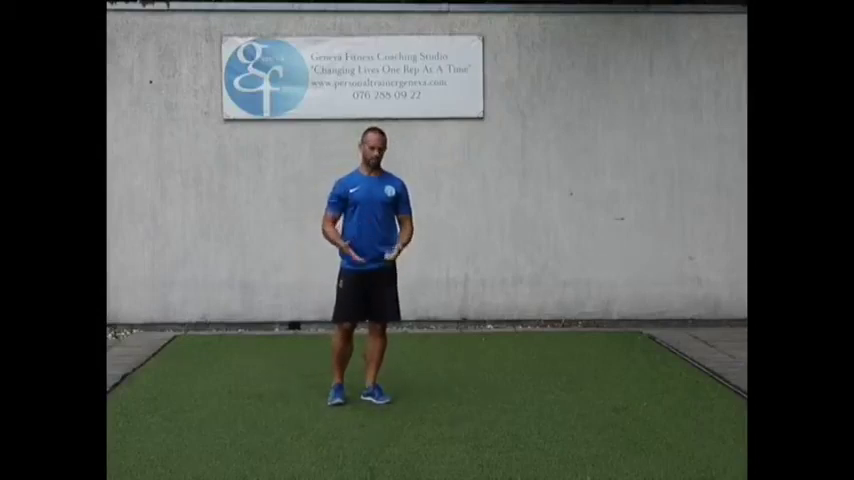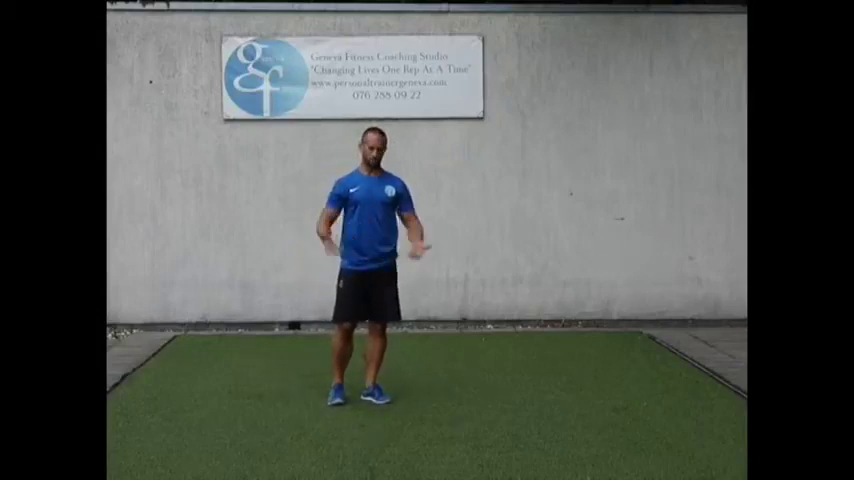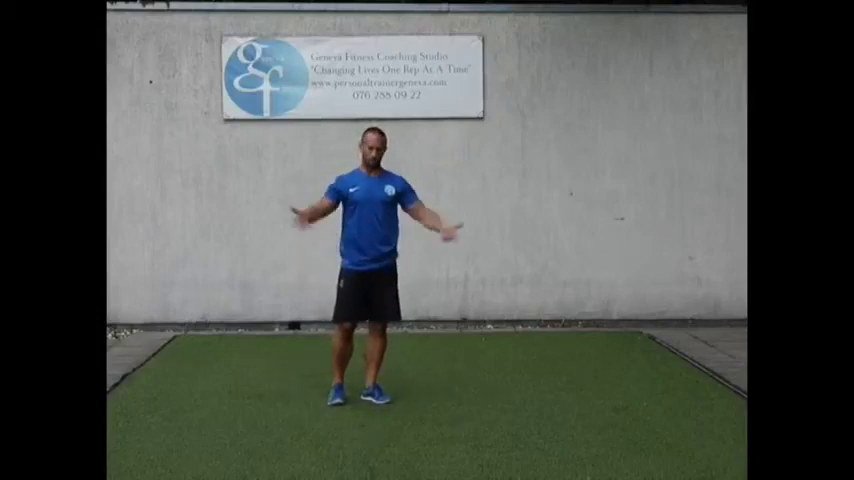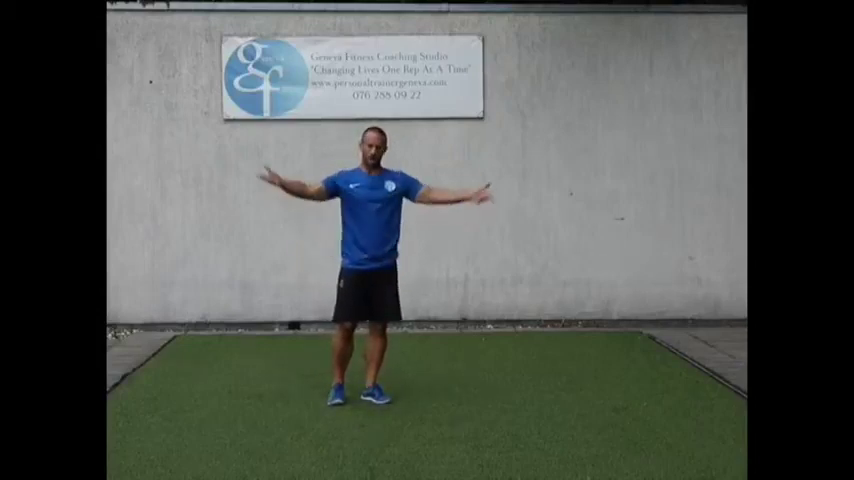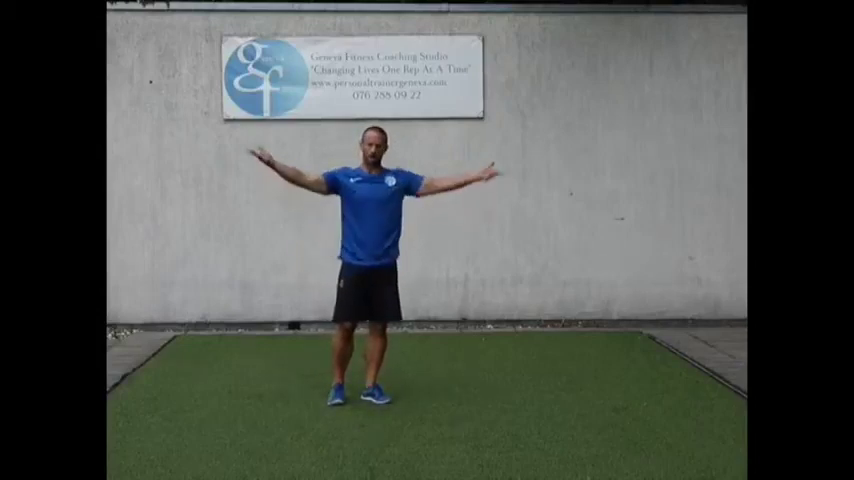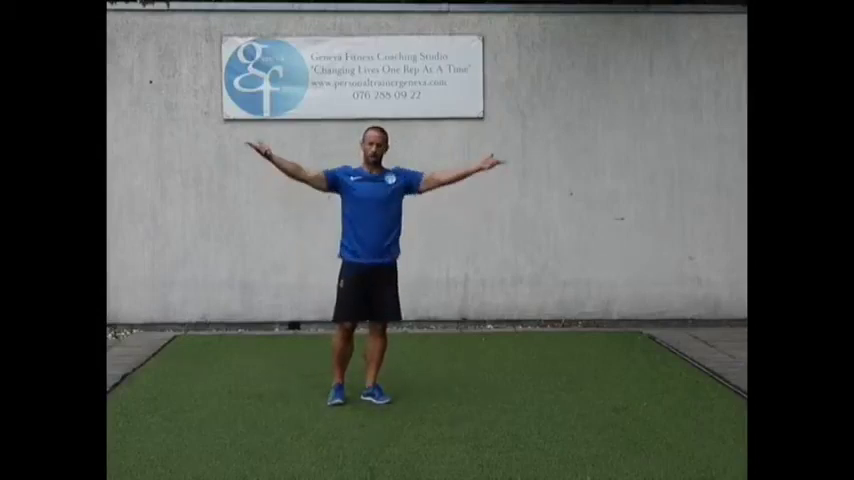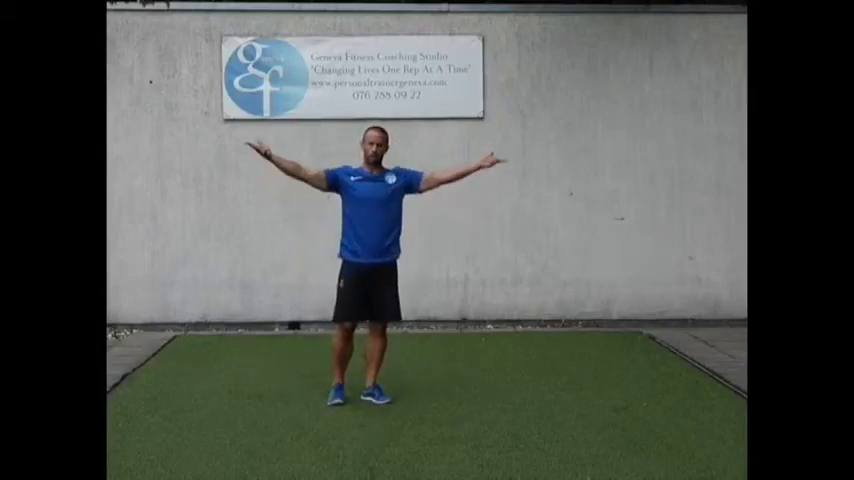
dt=0.1s
person 1, frame 1
left shoulder: (396, 185)
right shoulder: (345, 184)
left elbow: (406, 224)
right elbow: (327, 224)
left wrist: (400, 246)
right wrist: (343, 246)
left hip: (384, 270)
right hip: (352, 269)
left knee: (378, 327)
right knee: (345, 327)
left ankle: (371, 386)
right ankle: (337, 385)
person 1, frame 2
left shoulder: (396, 184)
right shoulder: (345, 183)
left elbow: (411, 219)
right elbow: (326, 218)
left wrist: (417, 242)
right wrist: (325, 236)
left hip: (384, 269)
right hip: (352, 269)
left knee: (379, 327)
right knee: (344, 326)
left ankle: (371, 386)
right ankle: (337, 384)
person 1, frame 3
left shoulder: (396, 183)
right shoulder: (345, 182)
left elbow: (419, 211)
right elbow: (323, 206)
left wrist: (442, 228)
right wrist: (307, 215)
left hip: (385, 269)
right hip: (353, 269)
left knee: (378, 327)
right knee: (345, 326)
left ankle: (371, 386)
right ankle: (337, 384)
person 1, frame 4
left shoulder: (398, 180)
right shoulder: (344, 179)
left elbow: (431, 194)
right elbow: (310, 191)
left wrist: (469, 195)
right wrist: (282, 183)
left hip: (385, 268)
right hip: (353, 268)
left knee: (379, 327)
right knee: (345, 326)
left ankle: (371, 386)
right ankle: (337, 385)
person 1, frame 5
left shoulder: (399, 178)
right shoulder: (344, 177)
left elbow: (435, 185)
right elbow: (306, 181)
left wrist: (477, 177)
right wrist: (273, 164)
left hip: (385, 268)
right hip: (353, 267)
left knee: (379, 327)
right knee: (345, 326)
left ankle: (371, 386)
right ankle: (338, 385)
person 1, frame 6
left shoulder: (400, 178)
right shoulder: (344, 176)
left elbow: (438, 178)
right elbow: (305, 175)
left wrist: (479, 167)
right wrist: (272, 158)
left hip: (385, 267)
right hip: (353, 266)
left knee: (379, 327)
right knee: (345, 326)
left ankle: (371, 386)
right ankle: (337, 384)
person 1, frame 7
left shoulder: (400, 178)
right shoulder: (345, 177)
left elbow: (438, 178)
right elbow: (305, 174)
left wrist: (479, 165)
right wrist: (271, 157)
left hip: (385, 267)
right hip: (353, 266)
left knee: (379, 327)
right knee: (345, 326)
left ankle: (371, 386)
right ankle: (338, 385)
